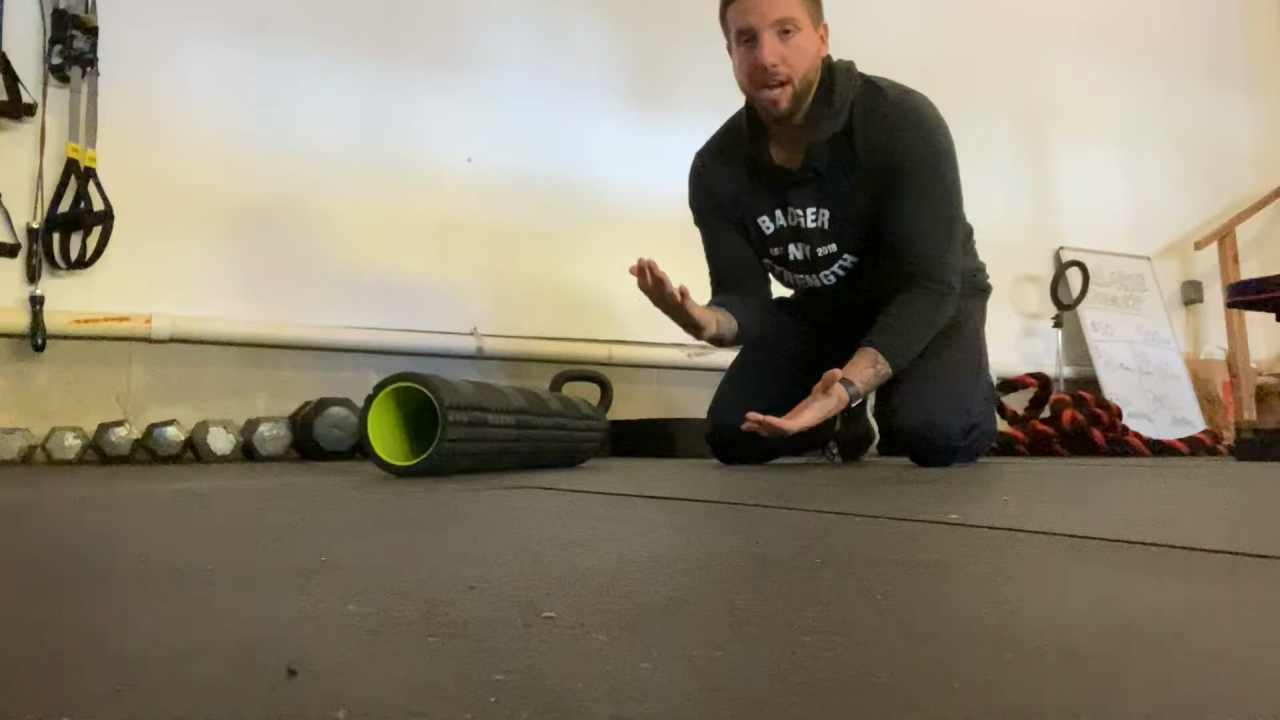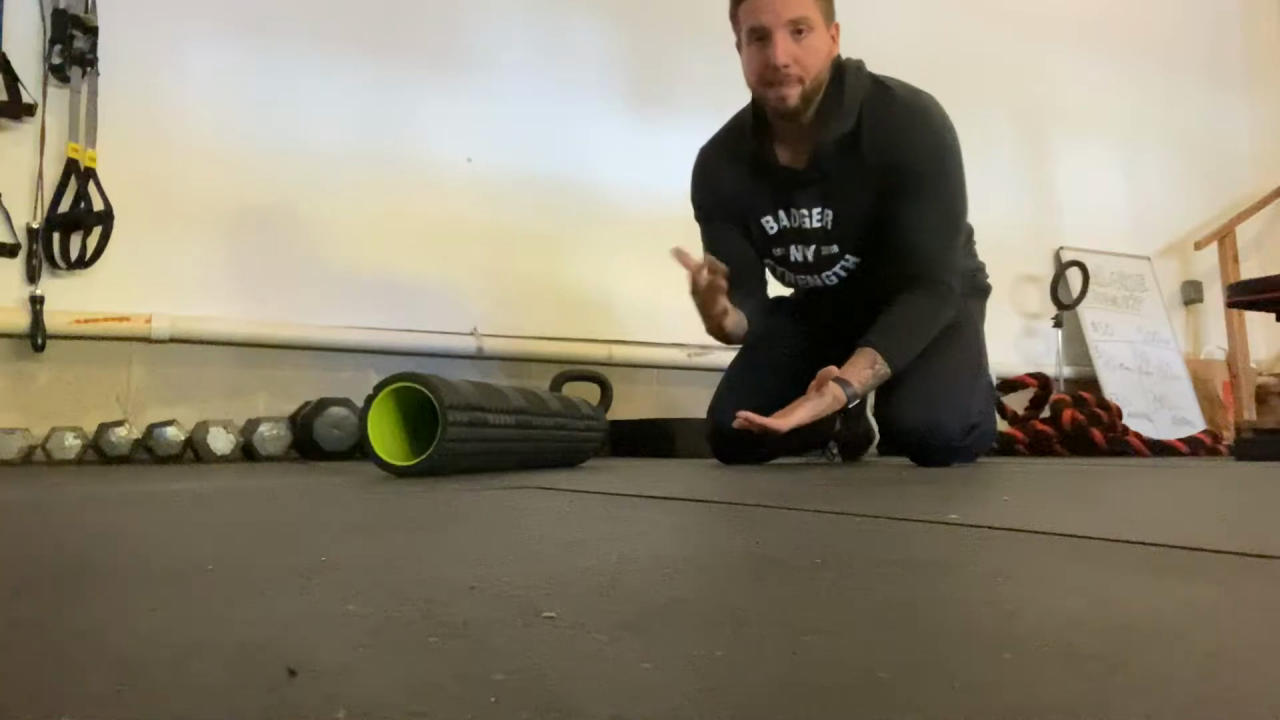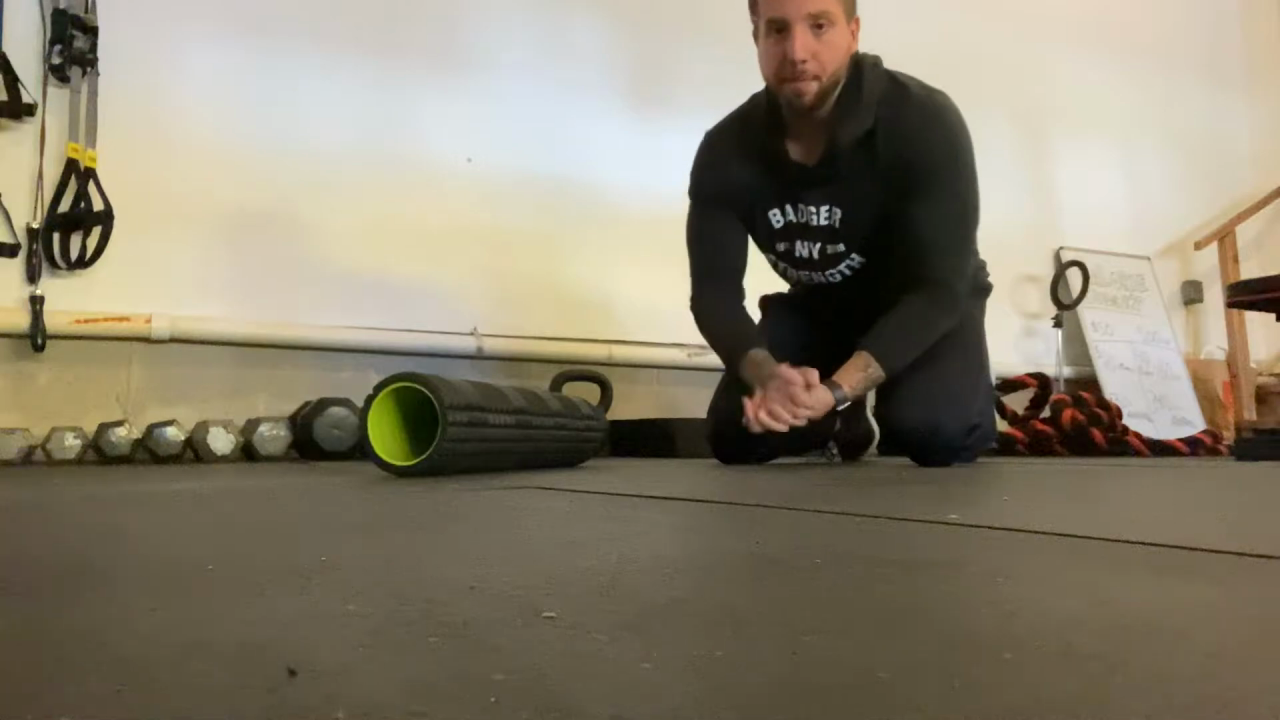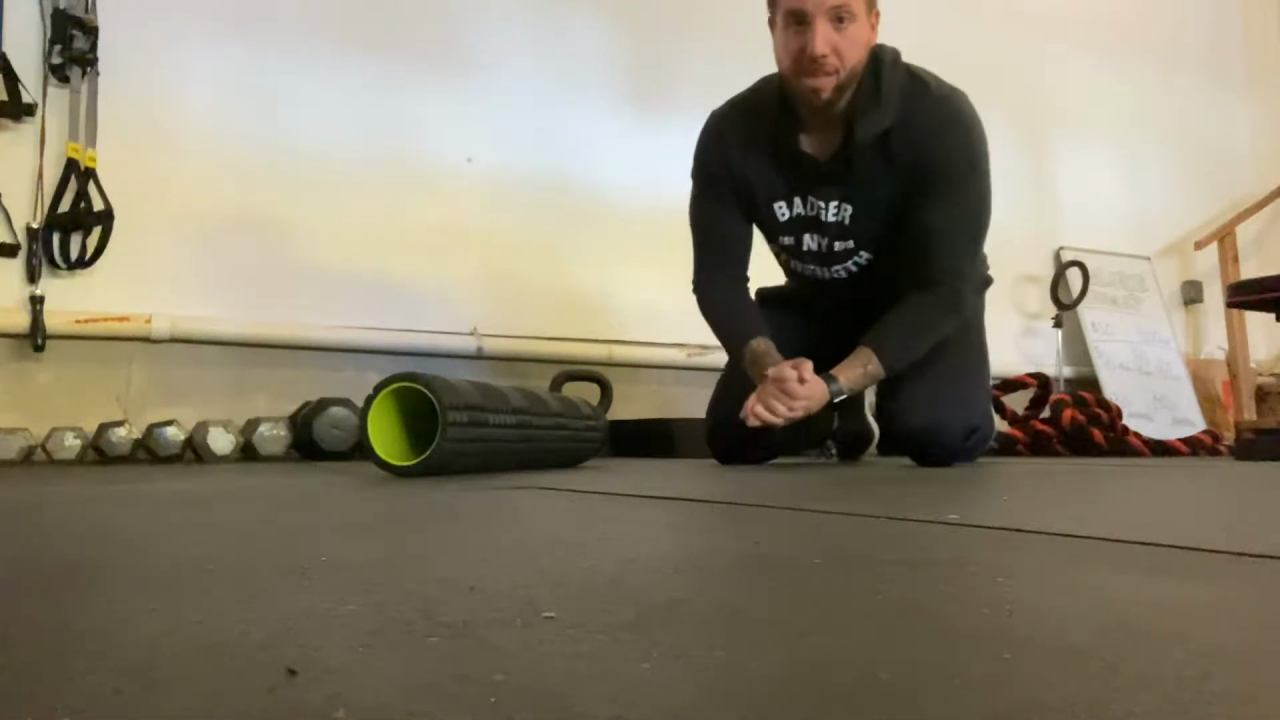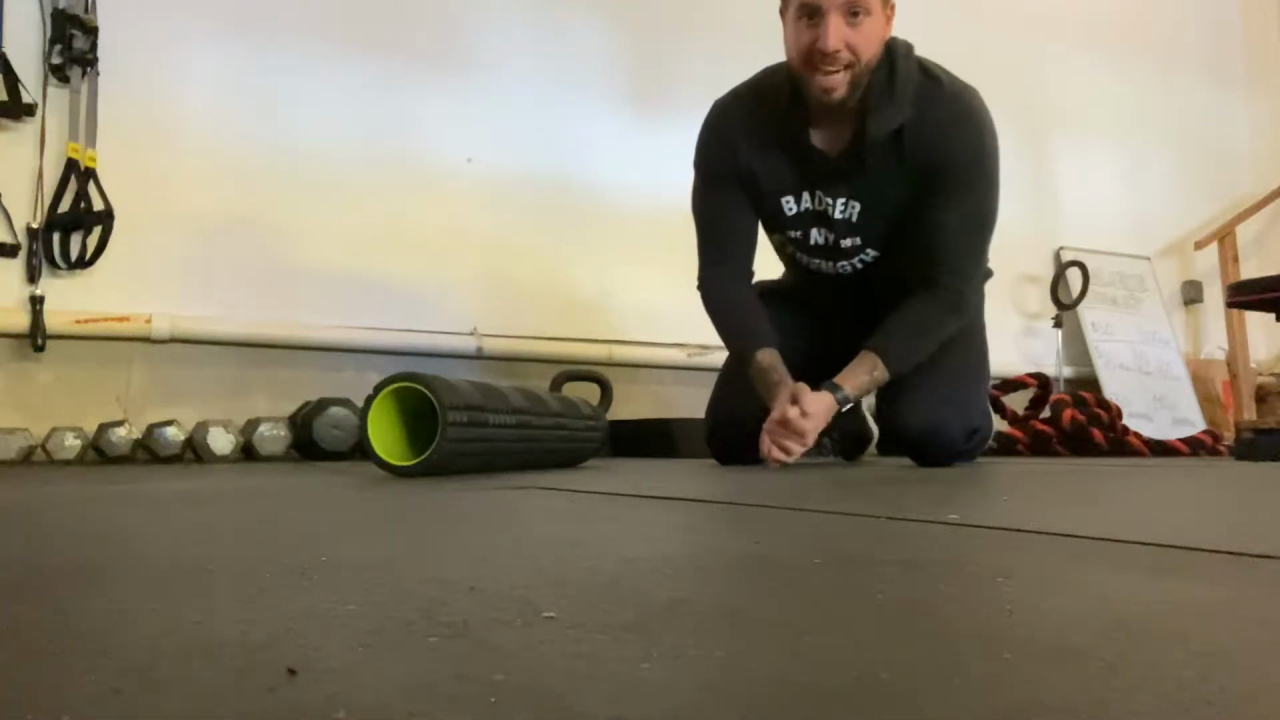
dt=0.2s
person 1, frame 1
left shoulder: (902, 123)
right shoulder: (717, 169)
left elbow: (931, 284)
right elbow: (747, 297)
left wrist: (850, 386)
right wrist: (705, 322)
left hip: (931, 301)
right hip: (823, 307)
left knee: (929, 431)
right knee: (732, 433)
left ankle: (969, 394)
right ankle: (847, 419)
person 1, frame 2
left shoulder: (910, 123)
right shoulder: (720, 165)
left elbow: (934, 285)
right elbow: (747, 295)
left wrist: (844, 387)
right wrist: (723, 318)
left hip: (932, 302)
right hip: (821, 307)
left knee: (931, 432)
right knee: (733, 435)
left ankle: (972, 394)
right ankle: (848, 419)
person 1, frame 3
left shoulder: (924, 121)
right shoulder: (725, 152)
left elbow: (938, 288)
right elbow: (714, 290)
left wrist: (834, 390)
right wrist: (765, 375)
left hip: (935, 302)
right hip: (819, 306)
left knee: (932, 431)
right knee: (733, 435)
left ankle: (971, 398)
right ankle: (846, 417)
person 1, frame 4
left shoulder: (940, 119)
right shoulder: (729, 135)
left elbow: (944, 289)
right elbow: (718, 279)
left wrist: (829, 386)
right wrist: (772, 370)
left hip: (931, 303)
right hip: (814, 300)
left knee: (934, 432)
right knee: (733, 436)
right ankle: (843, 413)
person 1, frame 5
left shoulder: (952, 116)
right shoulder: (735, 123)
left elbow: (948, 288)
right elbow: (723, 275)
left wrist: (834, 395)
right wrist: (781, 391)
left hip: (926, 298)
right hip: (810, 293)
left knee: (933, 432)
right knee: (733, 436)
right ankle: (846, 419)
